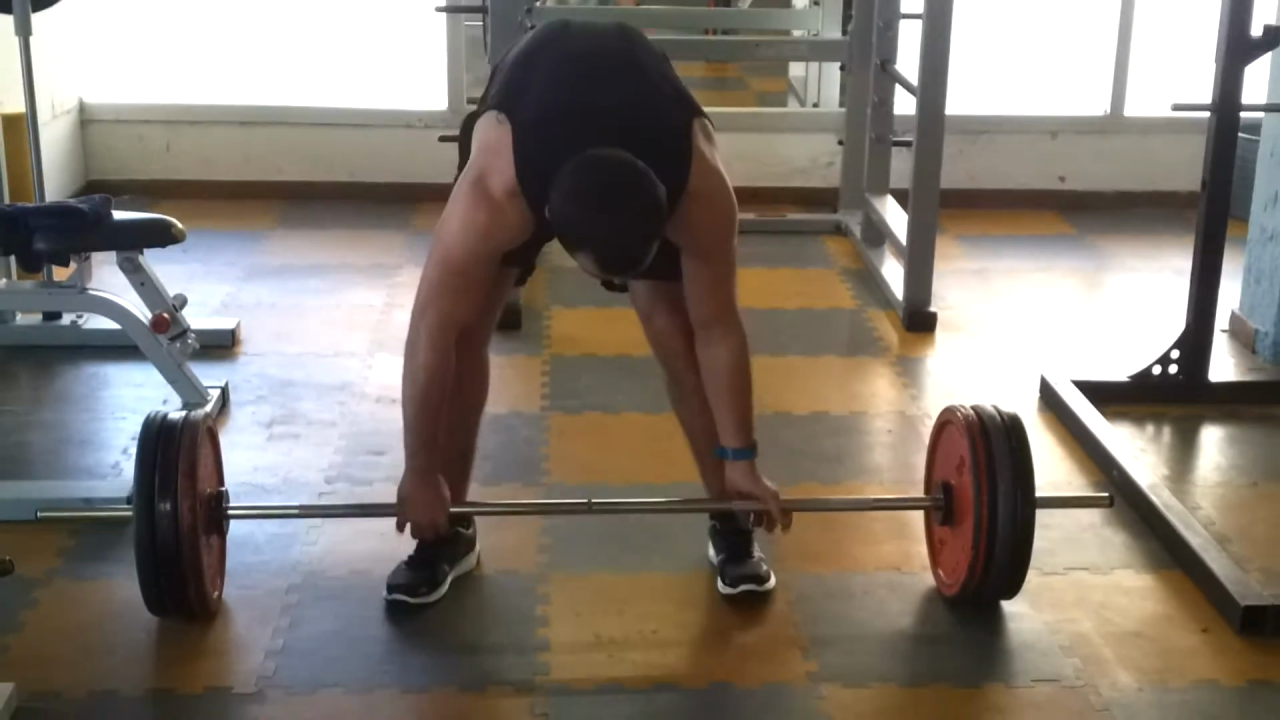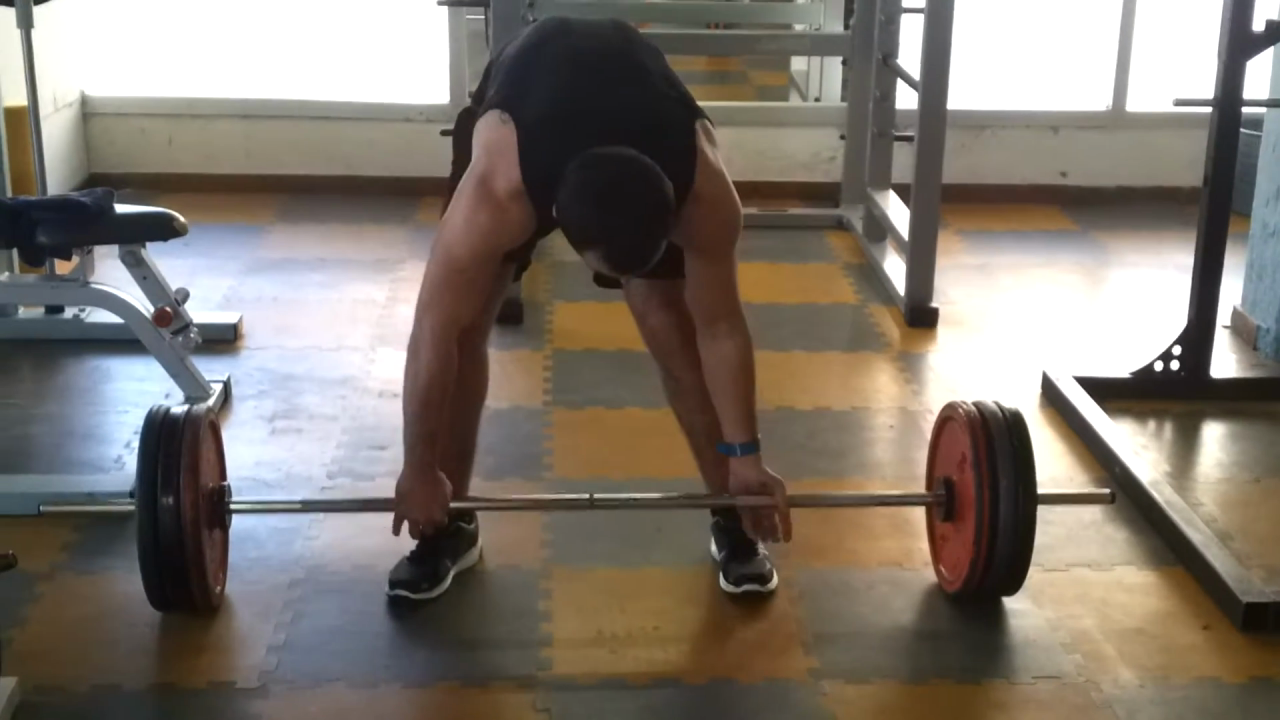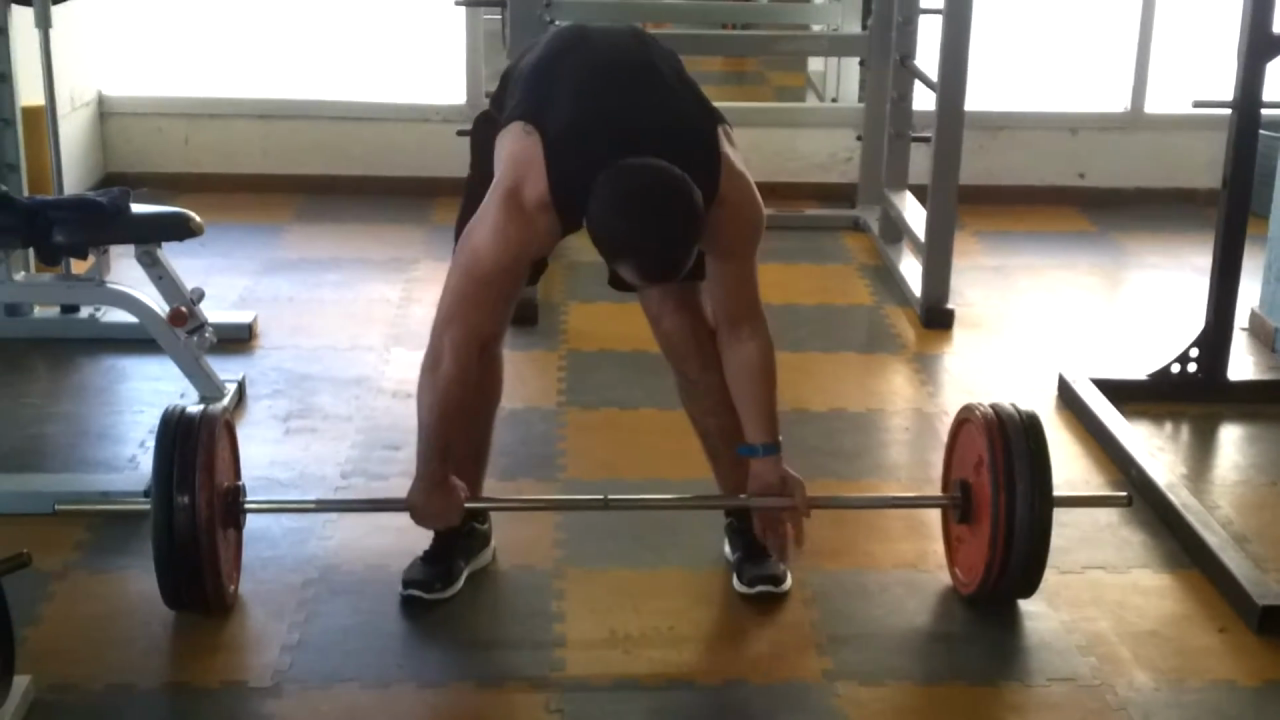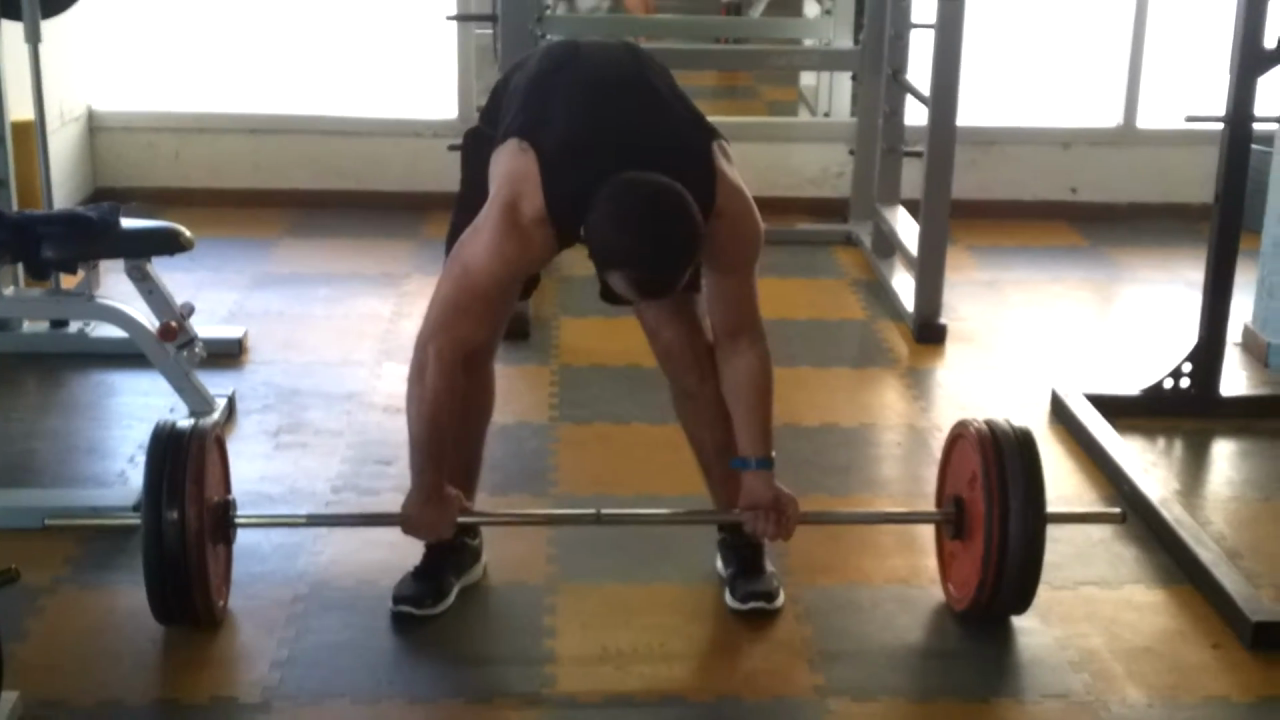
dt=0.3s
person 1, frame 1
left shoulder: (700, 191)
right shoulder: (494, 194)
left elbow: (715, 328)
right elbow: (431, 333)
left wrist: (740, 462)
right wrist: (421, 475)
left knee: (674, 323)
right knee: (466, 323)
left ankle: (728, 522)
right ankle: (450, 530)
person 1, frame 2
left shoulder: (705, 193)
right shoulder: (497, 195)
left elbow: (719, 325)
right elbow: (436, 331)
left wrist: (746, 458)
right wrist: (420, 471)
left knee: (670, 320)
right knee: (467, 319)
left ankle: (730, 521)
right ankle: (453, 526)
person 1, frame 3
left shoulder: (729, 197)
right shoulder: (521, 204)
left elbow: (740, 327)
right elbow: (453, 342)
left wrist: (765, 457)
right wrist: (433, 479)
left knee: (686, 322)
right knee: (479, 323)
left ankle: (744, 520)
right ankle: (465, 526)
person 1, frame 4
left shoulder: (726, 210)
right shoulder: (518, 220)
left elbow: (739, 340)
right elbow: (438, 350)
left wrist: (758, 471)
right wrist: (428, 490)
left knee: (683, 338)
right knee: (471, 341)
left ankle: (738, 536)
right ankle: (455, 544)
